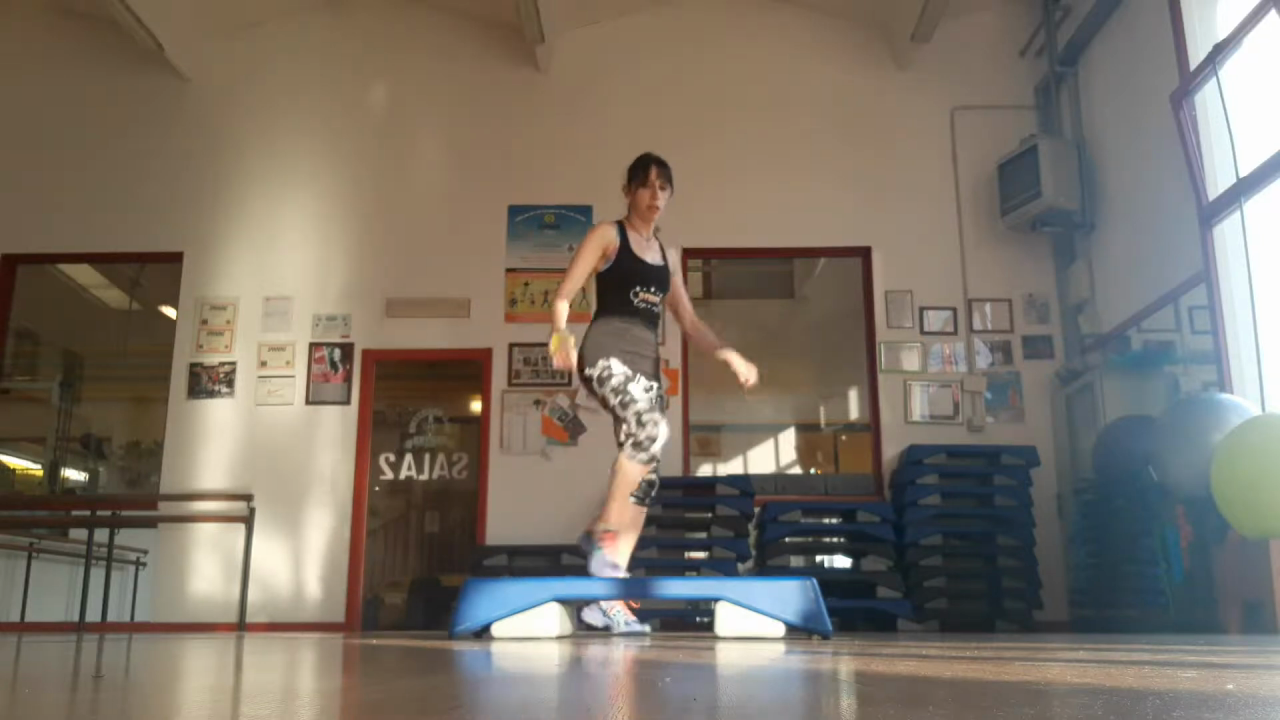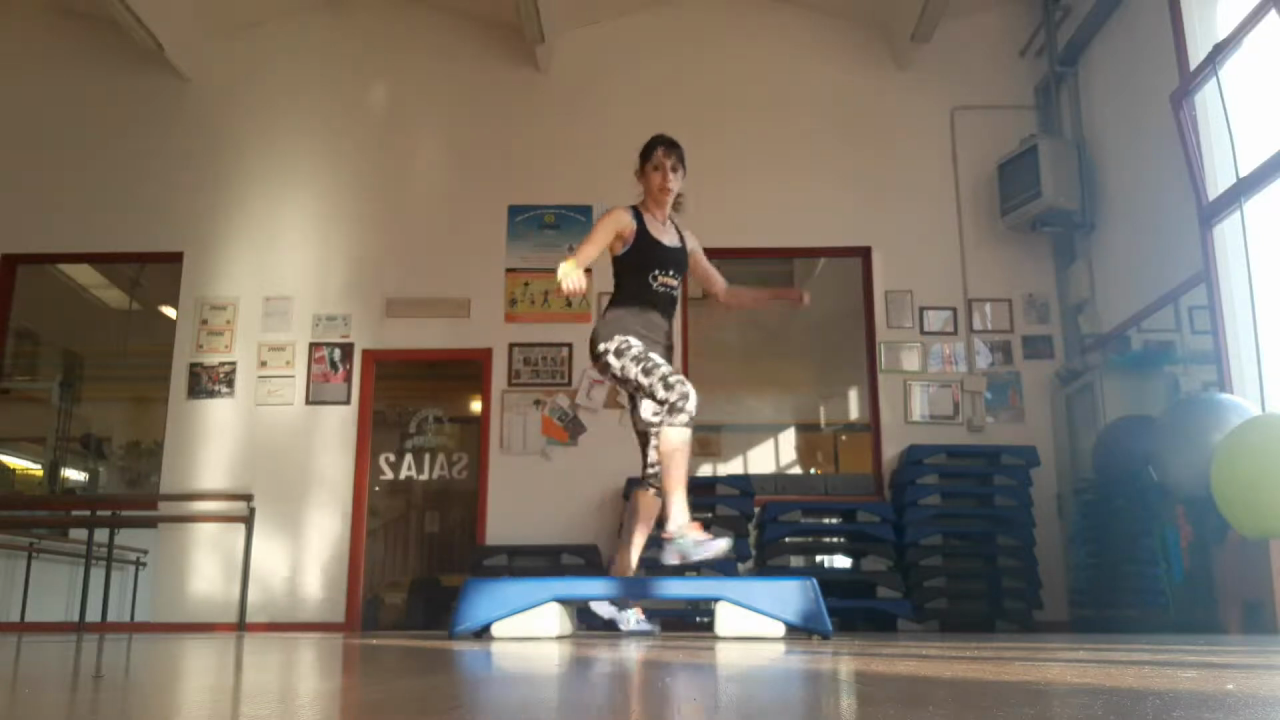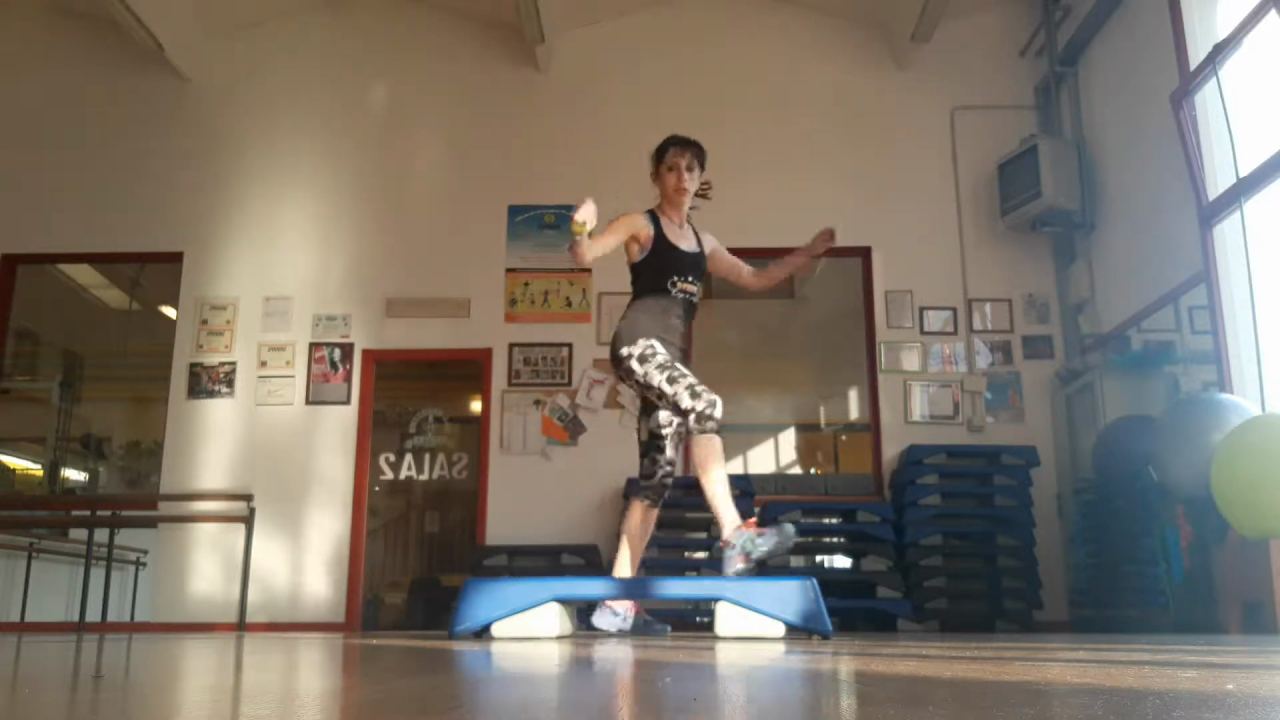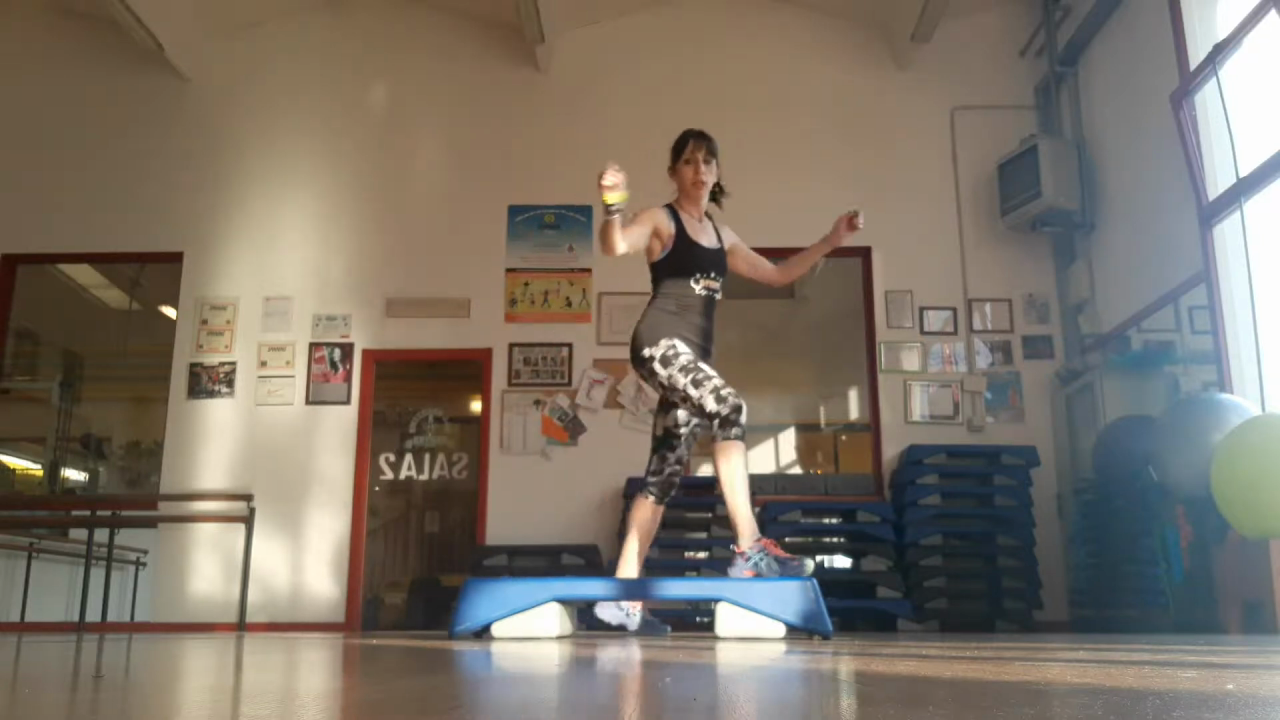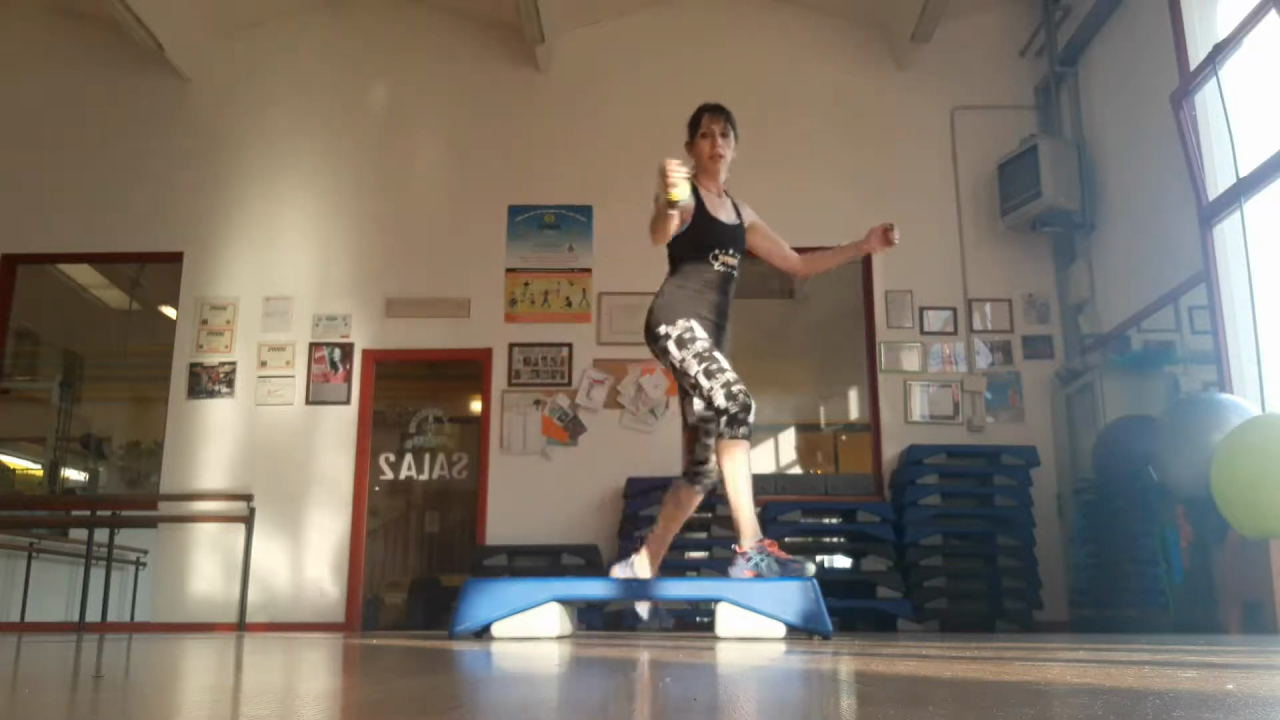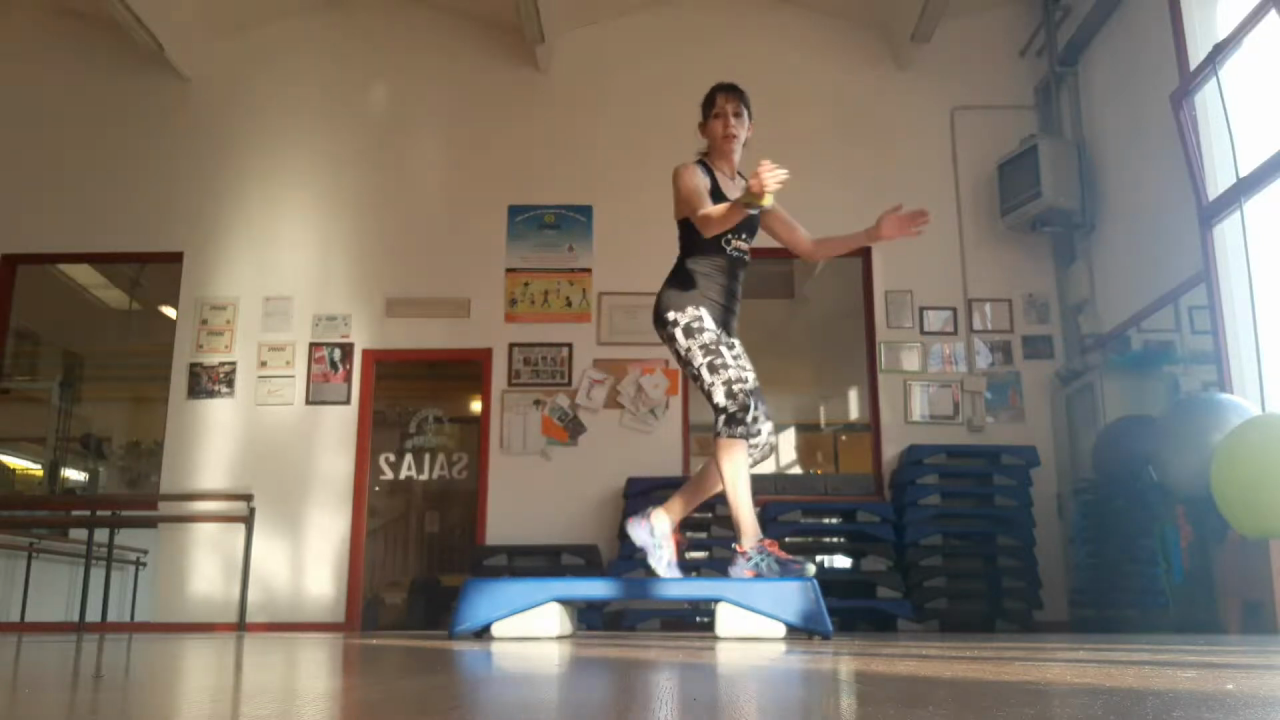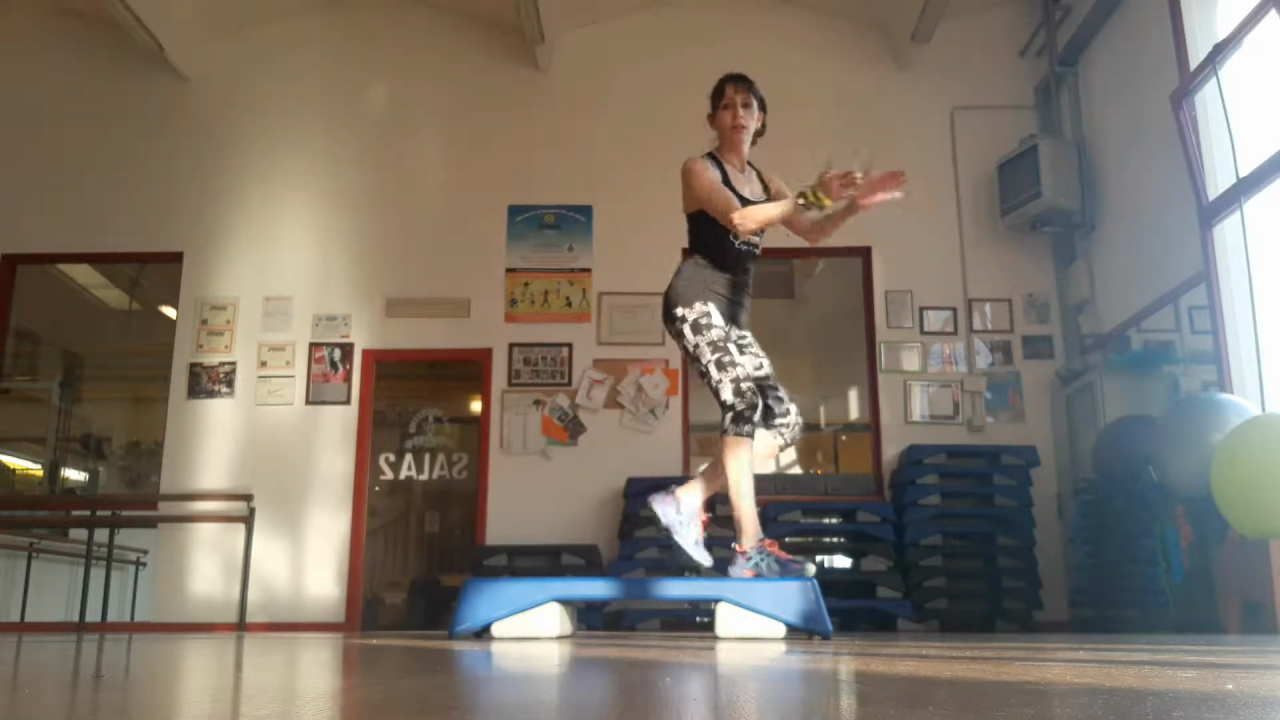
dt=0.1s
person 1, frame 1
left shoulder: (666, 255)
right shoulder: (607, 236)
left elbow: (690, 322)
right elbow: (564, 294)
left wrist: (729, 355)
right wrist: (561, 331)
left hip: (644, 365)
right hip: (605, 354)
left knee: (644, 478)
right knee: (650, 426)
left ankle: (605, 595)
right ankle: (603, 530)
person 1, frame 2
left shoulder: (684, 238)
right shoulder: (622, 219)
left elbow: (723, 292)
right elbow: (574, 263)
left wrist: (777, 294)
right wrist: (569, 271)
left hip: (657, 347)
right hip: (619, 336)
left knee: (659, 469)
right knee: (682, 396)
right ankle: (679, 528)
person 1, frame 3
left shoulder: (702, 241)
right shoulder: (638, 224)
left elbow: (755, 278)
right elbow: (583, 257)
left wrist: (808, 252)
right wrist: (582, 229)
left hip: (673, 354)
right hip: (638, 343)
left knee: (655, 477)
right knee: (705, 406)
left ankle: (618, 601)
right ankle: (735, 537)
person 1, frame 4
left shoulder: (722, 236)
right shoulder: (659, 219)
left elbow: (777, 274)
right elbow: (615, 245)
left wrist: (830, 241)
right wrist: (612, 202)
left hip: (694, 350)
right hip: (660, 341)
left knee: (663, 474)
right knee: (730, 409)
left ankle: (622, 596)
right ankle: (750, 550)
person 1, frame 5
left shoulder: (742, 215)
right shoulder: (679, 197)
left elbow: (794, 264)
right elbow: (658, 234)
left wrist: (858, 248)
right wrist: (671, 195)
left hip: (708, 333)
right hip: (677, 319)
left knee: (706, 461)
right knee: (736, 404)
left ankle: (640, 565)
right ankle: (749, 551)
person 1, frame 6
left shoulder: (756, 190)
right shoulder: (690, 176)
left elbow: (810, 249)
right elbow: (707, 222)
left wrist: (874, 233)
right wrist: (749, 200)
left hip: (719, 319)
right hip: (685, 305)
left knee: (758, 437)
right knee: (738, 404)
left ankle: (659, 522)
right ankle: (750, 549)
person 1, frame 7
left shoulder: (764, 181)
right shoulder: (699, 169)
left elbow: (812, 231)
right elbow: (739, 219)
left wrist: (856, 200)
right wrist: (810, 197)
left hip: (735, 310)
right hip: (697, 300)
left knee: (784, 419)
right knee: (745, 403)
left ankle: (686, 498)
right ankle: (750, 549)
